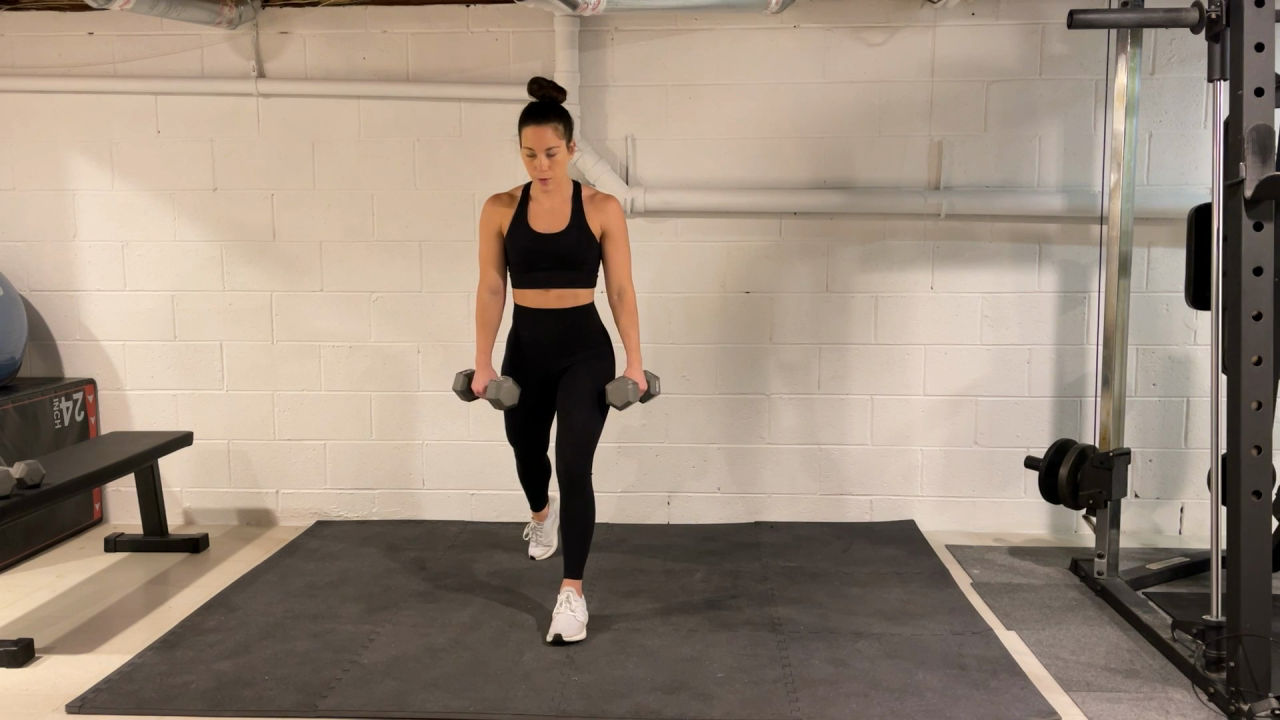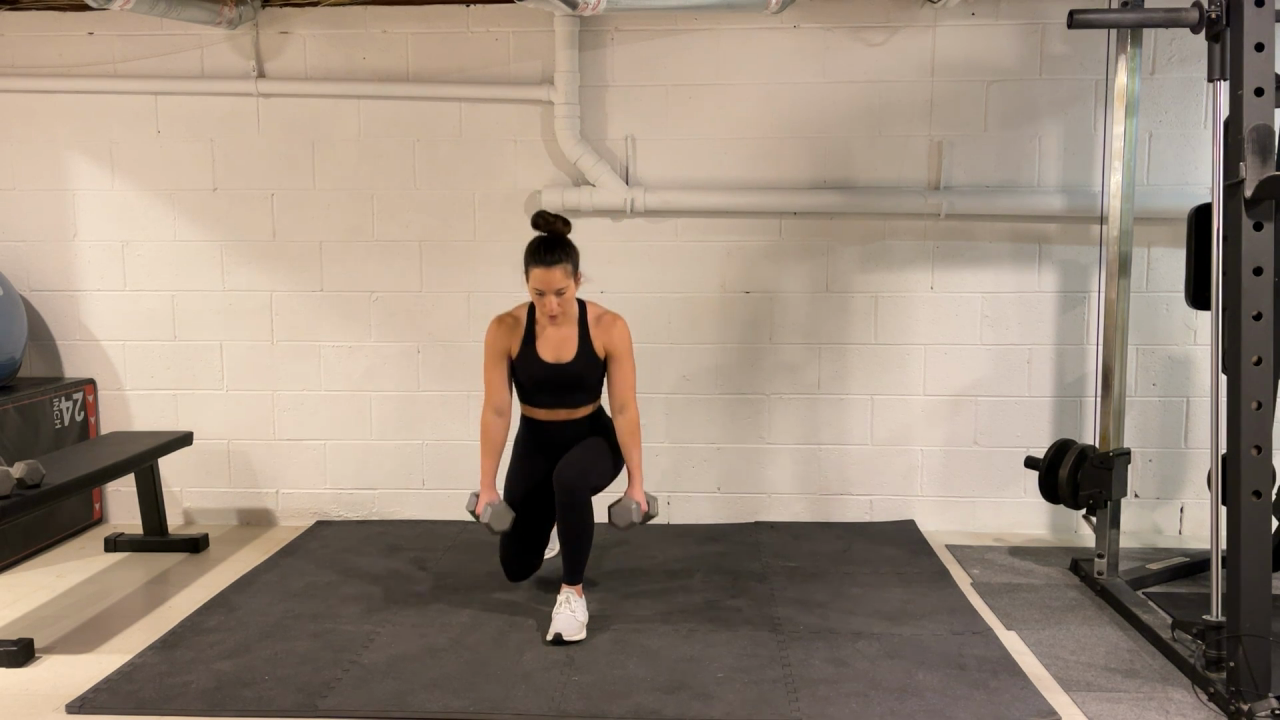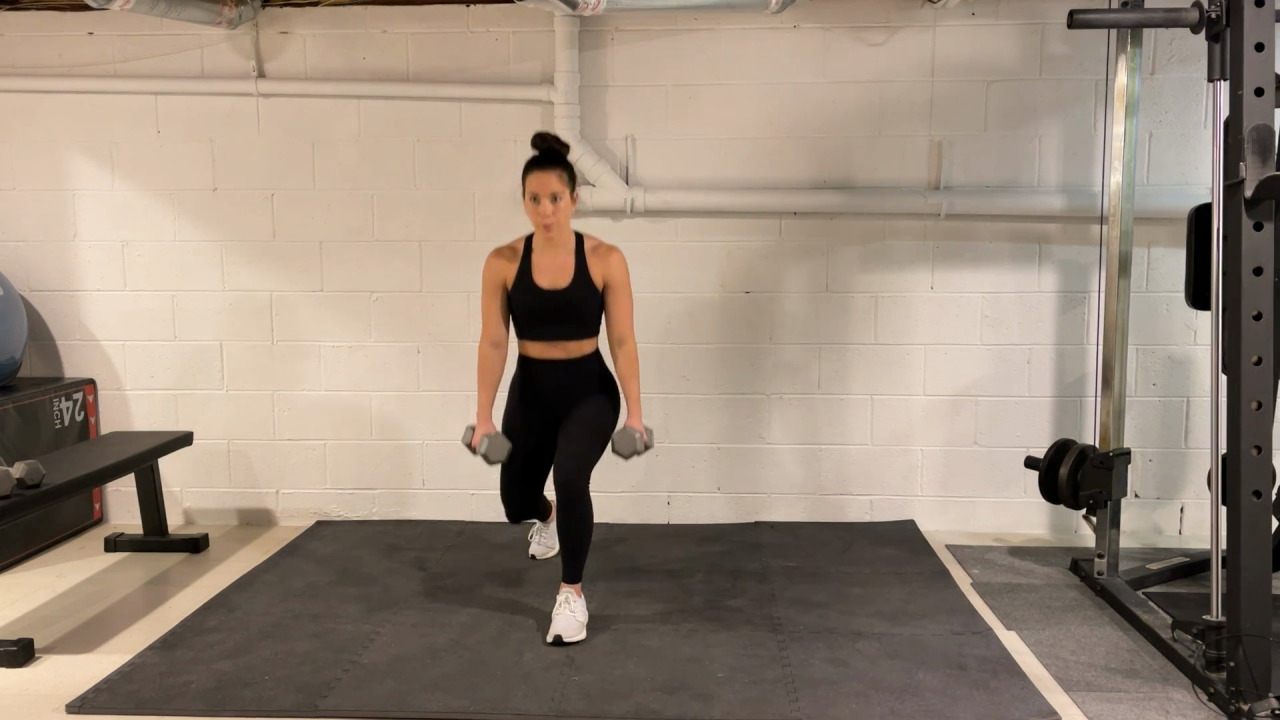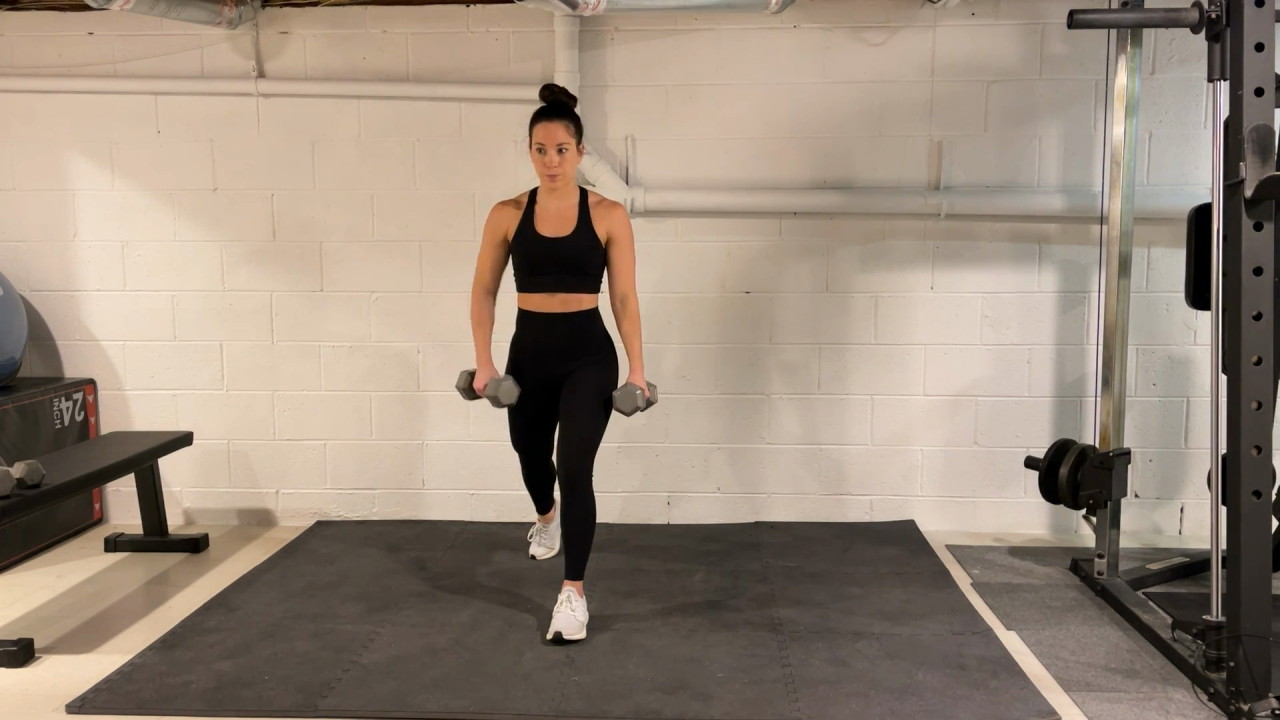
dt=0.7s
person 1, frame 1
left shoulder: (602, 208)
right shoulder: (500, 208)
left elbow: (620, 288)
right elbow: (490, 289)
left wrist: (634, 360)
right wrist: (482, 361)
left hip: (585, 350)
right hip: (525, 349)
left knee: (574, 467)
right knee: (526, 450)
left ankle: (572, 593)
right ankle: (541, 514)
person 1, frame 2
left shoulder: (609, 327)
right shoulder: (505, 330)
left elbow: (624, 409)
right elbow: (496, 411)
left wrist: (635, 479)
right wrist: (487, 484)
left hip: (592, 439)
right hip: (534, 444)
left knee: (570, 480)
right knee: (516, 565)
left ankle: (572, 594)
right ankle: (548, 523)
person 1, frame 3
left shoulder: (606, 260)
right shoulder: (503, 262)
left elbow: (623, 342)
right elbow: (493, 344)
left wrist: (634, 410)
right wrist: (484, 415)
left hip: (589, 389)
right hip: (530, 391)
left knee: (570, 476)
right knee: (516, 504)
left ankle: (572, 594)
right ankle: (547, 514)
person 1, frame 4
left shoulder: (609, 215)
right shoulder: (507, 214)
left elbow: (624, 297)
right elbow: (482, 292)
left wrist: (637, 367)
right wrist: (484, 358)
left hip: (588, 354)
right hip: (528, 354)
left knee: (575, 468)
right knee: (531, 453)
left ankle: (573, 592)
right ankle: (546, 517)
